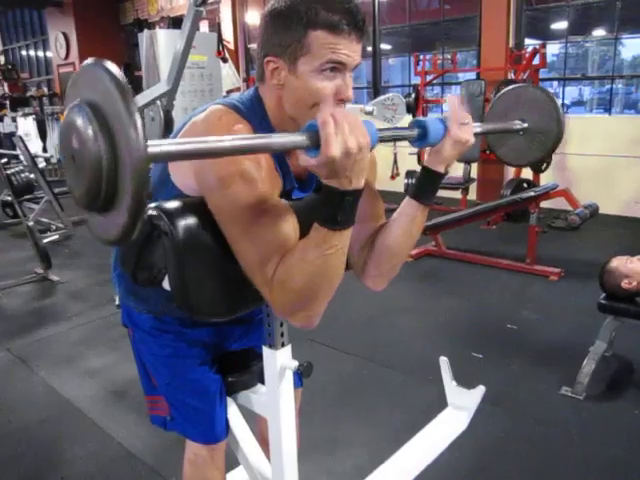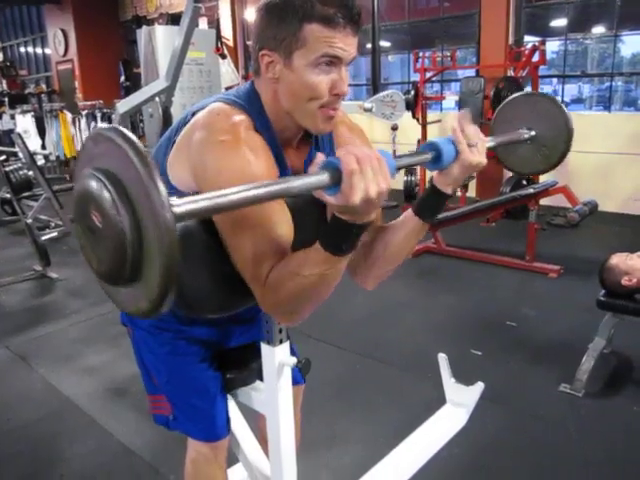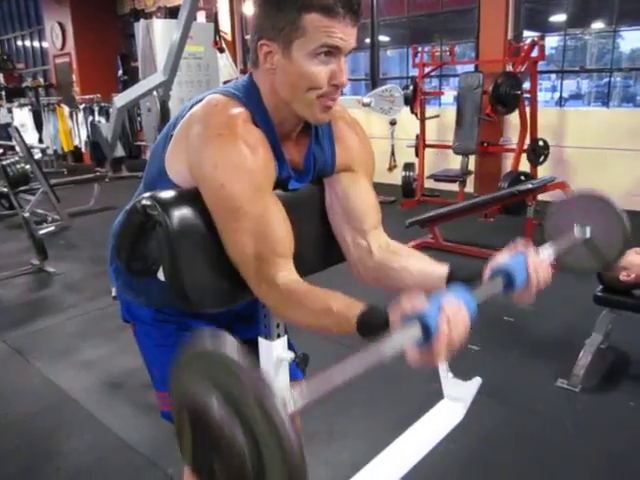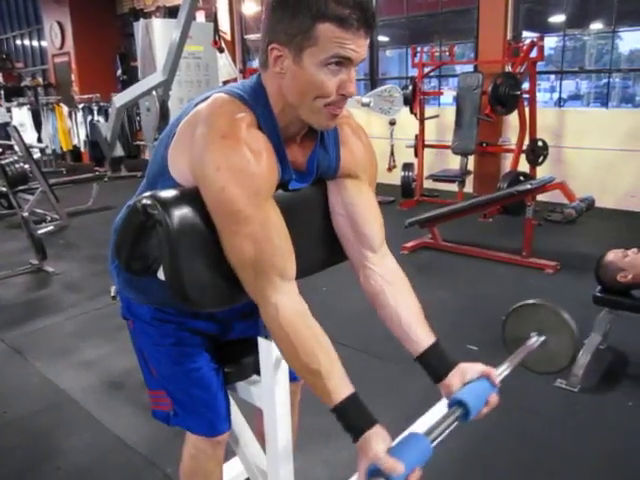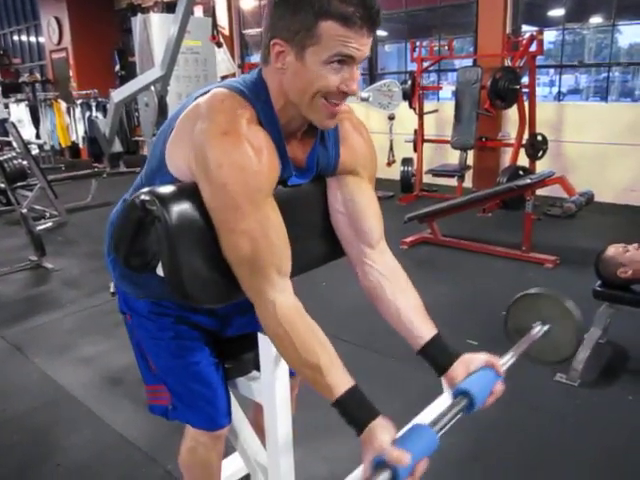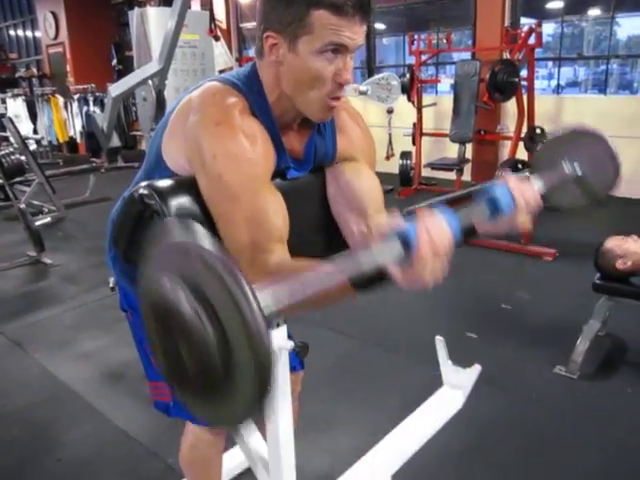
dt=0.5s
person 1, frame 1
left shoulder: (342, 138)
right shoulder: (231, 143)
left elbow: (373, 272)
right elbow: (299, 307)
left wrist: (432, 173)
right wrist: (342, 190)
right hip: (166, 302)
right knee: (208, 436)
person 1, frame 2
left shoulder: (341, 139)
right shoulder: (229, 141)
left elbow: (365, 269)
right elbow: (282, 301)
left wrist: (440, 191)
right wrist: (349, 222)
left knee: (285, 389)
right knee: (210, 433)
person 1, frame 3
left shoulder: (341, 134)
right shoulder: (228, 137)
left elbow: (369, 252)
right elbow: (277, 286)
left wrist: (474, 277)
right wrist: (388, 323)
left hip: (237, 281)
person 1, frame 4
left shoulder: (346, 140)
right shoulder: (232, 141)
left elbow: (374, 261)
right elbow: (278, 297)
left wrist: (444, 367)
right wrist: (362, 428)
left hip: (238, 278)
right hip: (162, 289)
left knee: (285, 383)
right knee: (209, 427)
person 1, frame 5
left shoulder: (347, 137)
right shoulder: (231, 136)
left elbow: (373, 256)
right elbow: (273, 295)
left wrist: (447, 361)
right wrist: (365, 420)
left hip: (235, 272)
right hip: (161, 281)
right knee: (210, 420)
person 1, frame 6
left shoulder: (341, 124)
right shoulder: (226, 125)
left elbow: (369, 239)
right elbow: (271, 277)
right wrist: (384, 266)
left hip: (240, 270)
left knee: (284, 373)
